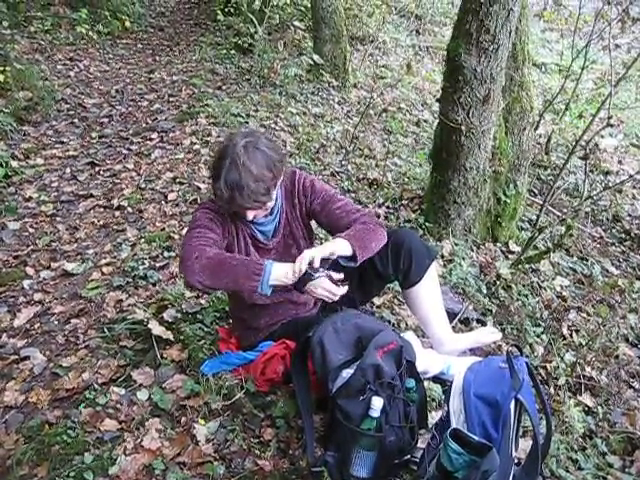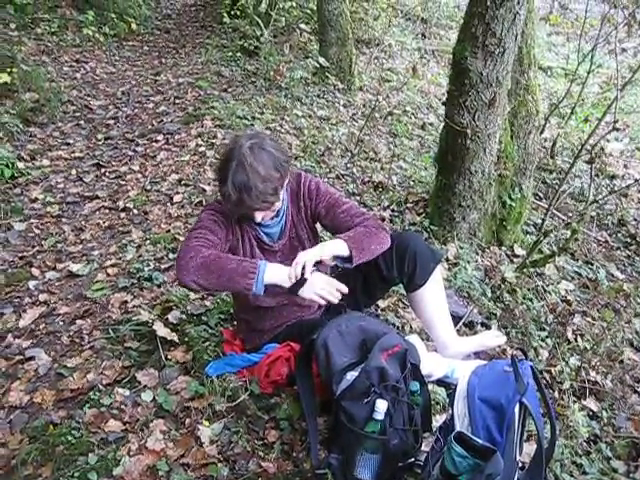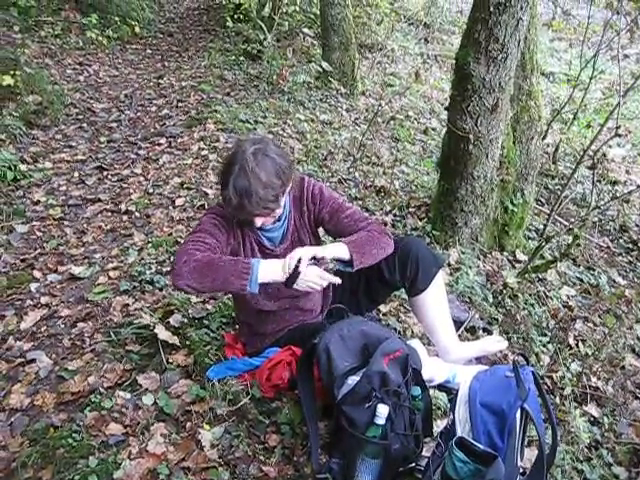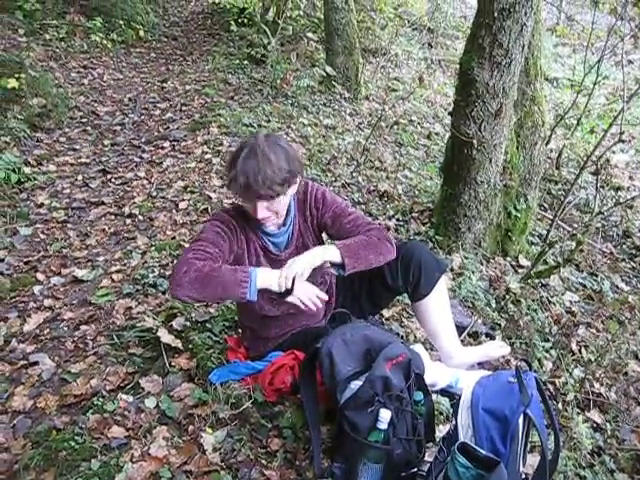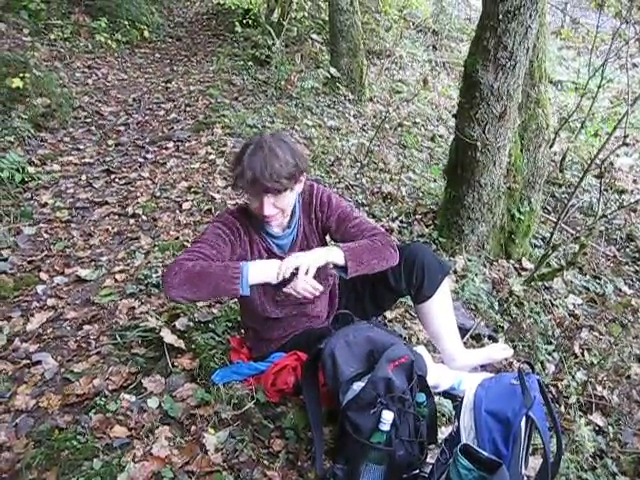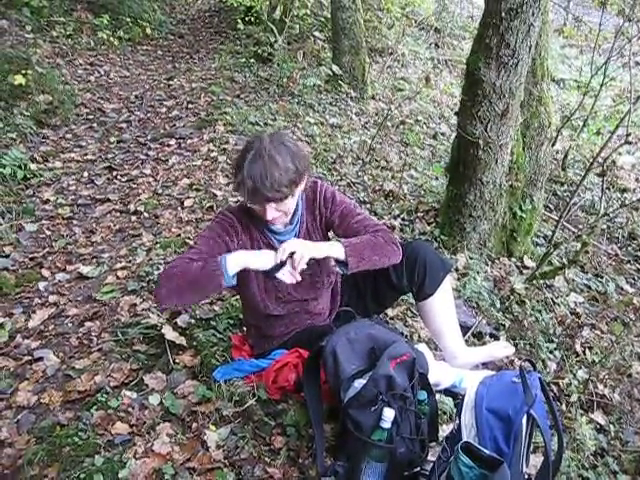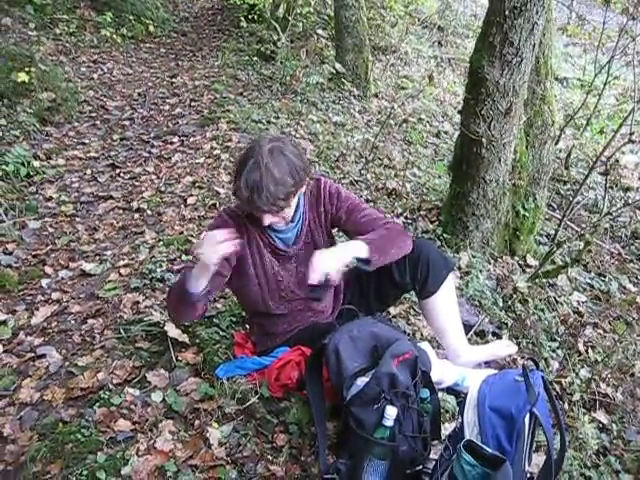
dt=0.2s
person 1, frame 1
left shoulder: (299, 186)
right shoulder: (214, 214)
left elbow: (372, 228)
right elbow: (195, 266)
left wrist: (330, 247)
right wrist: (293, 274)
left hip: (320, 293)
right hip: (274, 328)
left knee: (404, 243)
left ankle: (443, 342)
person 1, frame 2
left shoulder: (303, 188)
right shoulder: (220, 216)
left elbow: (375, 232)
right elbow: (189, 266)
left wrist: (327, 248)
right wrist: (287, 276)
left hip: (324, 295)
right hip: (280, 330)
left knee: (409, 246)
left ankle: (448, 345)
person 1, frame 3
left shoulder: (307, 192)
right shoulder: (223, 220)
left elbow: (380, 237)
right elbow: (184, 269)
left wrist: (327, 250)
right wrist: (280, 270)
left hip: (325, 298)
right hip: (281, 334)
left knee: (411, 251)
left ankle: (449, 350)
person 1, frame 4
left shoulder: (311, 198)
right shoulder: (228, 225)
left elbow: (382, 243)
right elbow: (183, 279)
left wrist: (321, 253)
right wrist: (274, 279)
left hip: (328, 302)
right hip: (284, 339)
left knee: (414, 256)
left ankle: (452, 355)
person 1, frame 5
left shoulder: (317, 200)
right shoulder: (232, 228)
left elbow: (385, 249)
right elbow: (176, 280)
left wrist: (323, 255)
right wrist: (266, 271)
left hip: (332, 303)
right hip: (288, 340)
left knee: (417, 258)
left ankle: (455, 357)
person 1, frame 6
left shoulder: (319, 196)
right shoulder: (233, 226)
left elbow: (388, 246)
right elbow: (168, 289)
left wrist: (321, 248)
right wrist: (243, 259)
left hip: (334, 300)
right hip: (290, 337)
left knee: (419, 256)
left ankle: (456, 355)
person 1, frame 7
left shoulder: (322, 193)
right shoulder: (232, 225)
left elbow: (399, 237)
right elbow: (179, 310)
left wrist: (347, 251)
right wrist: (204, 267)
left hip: (337, 299)
right hip: (293, 335)
left knee: (422, 254)
left ankle: (459, 353)
